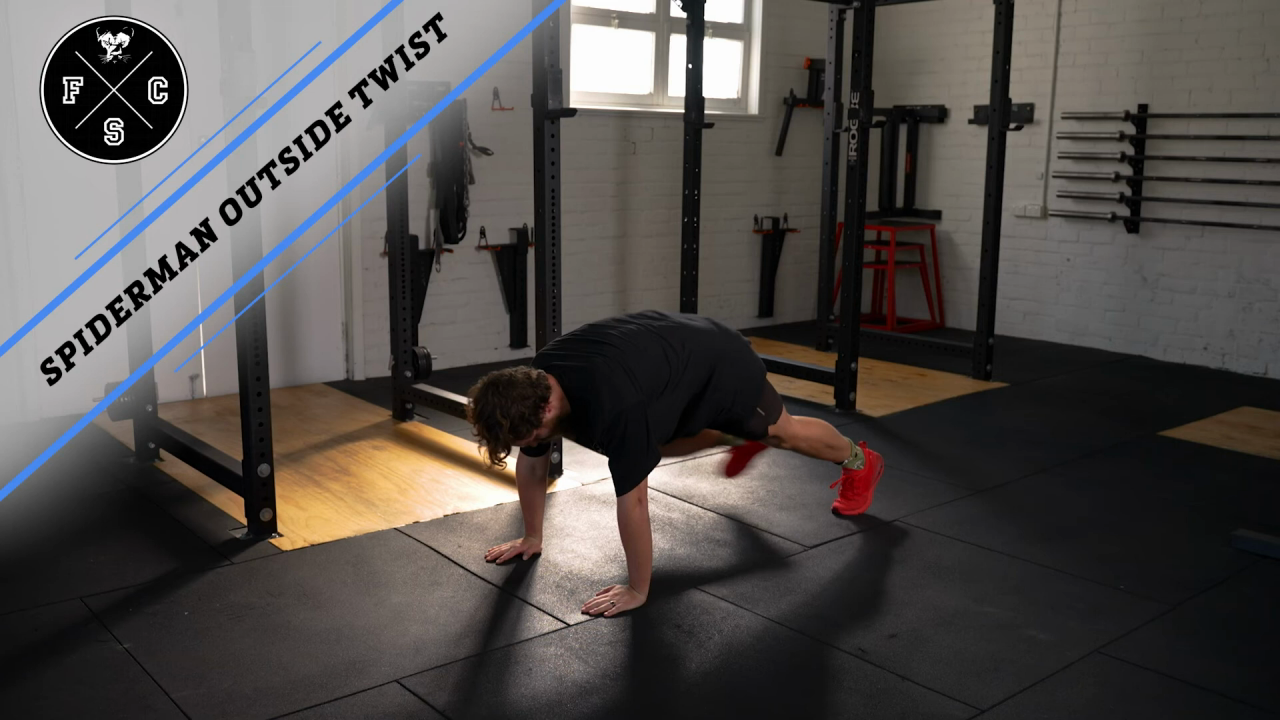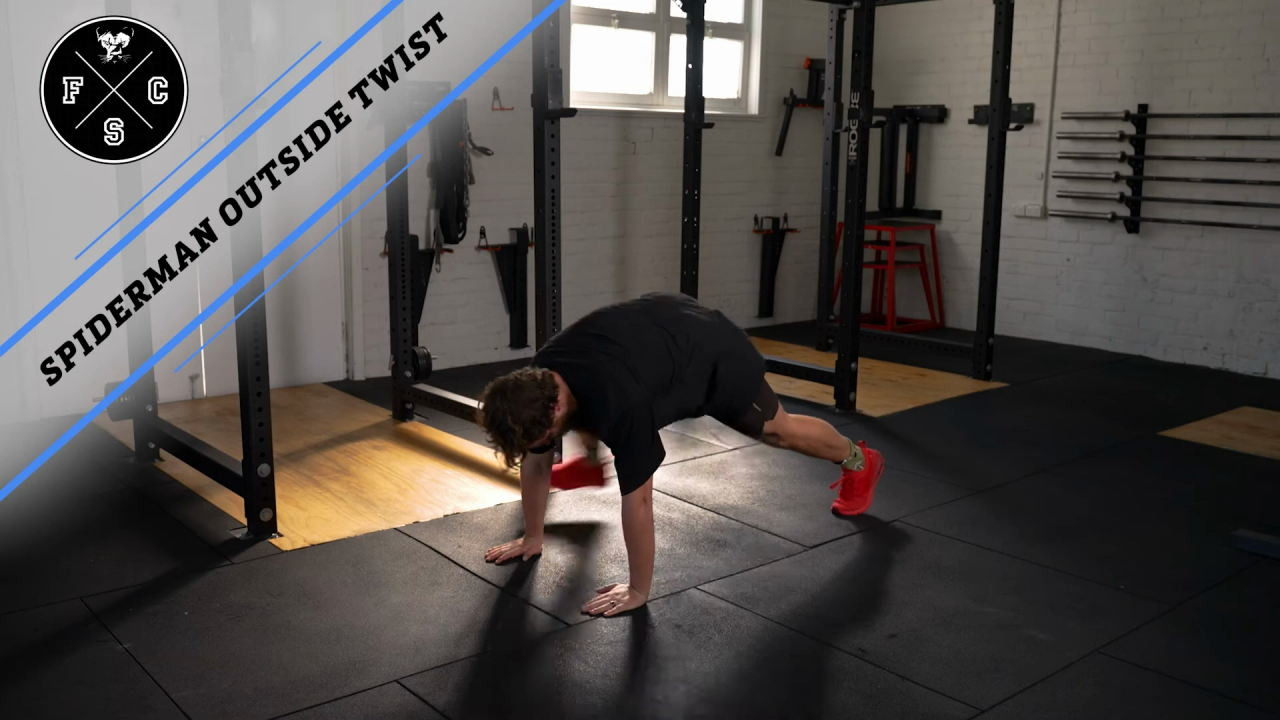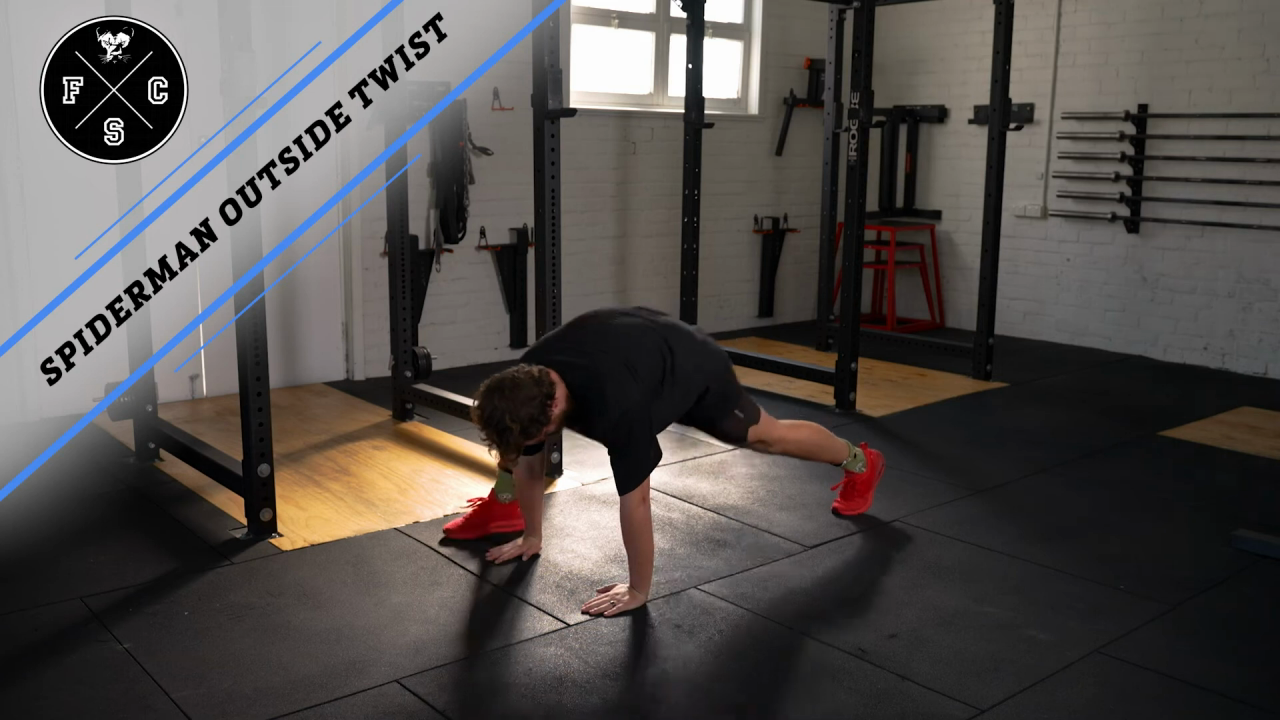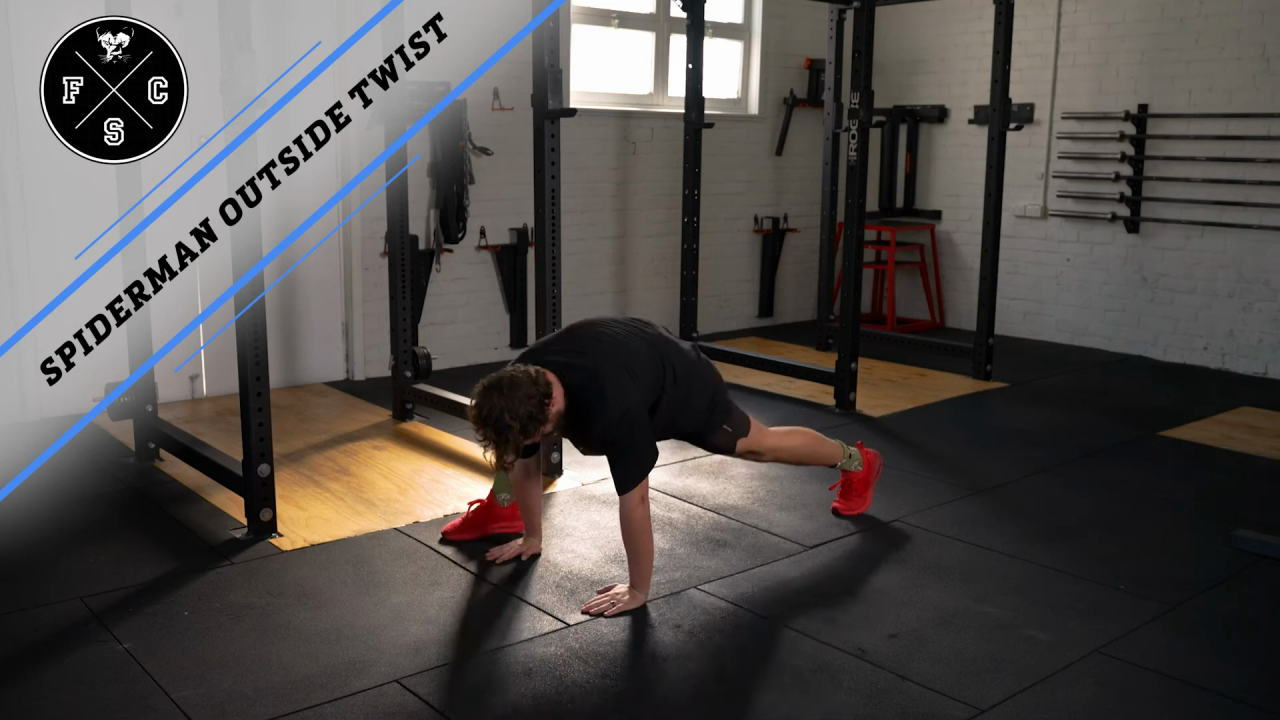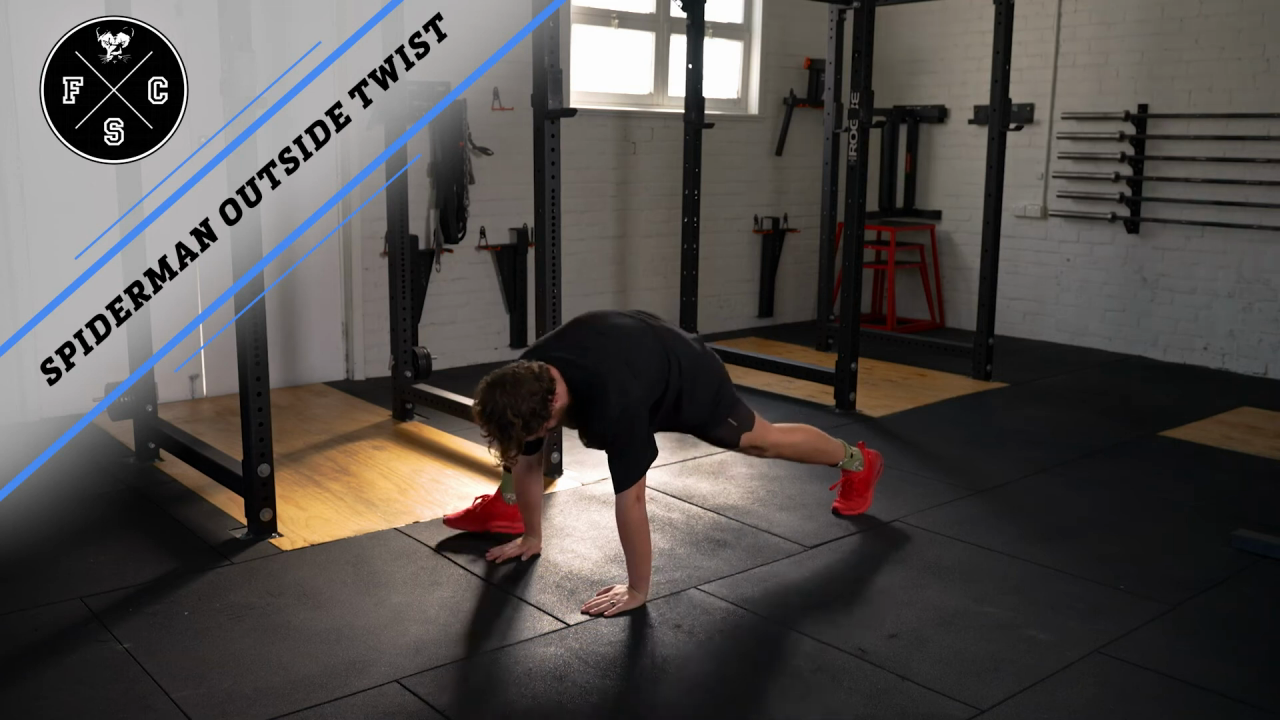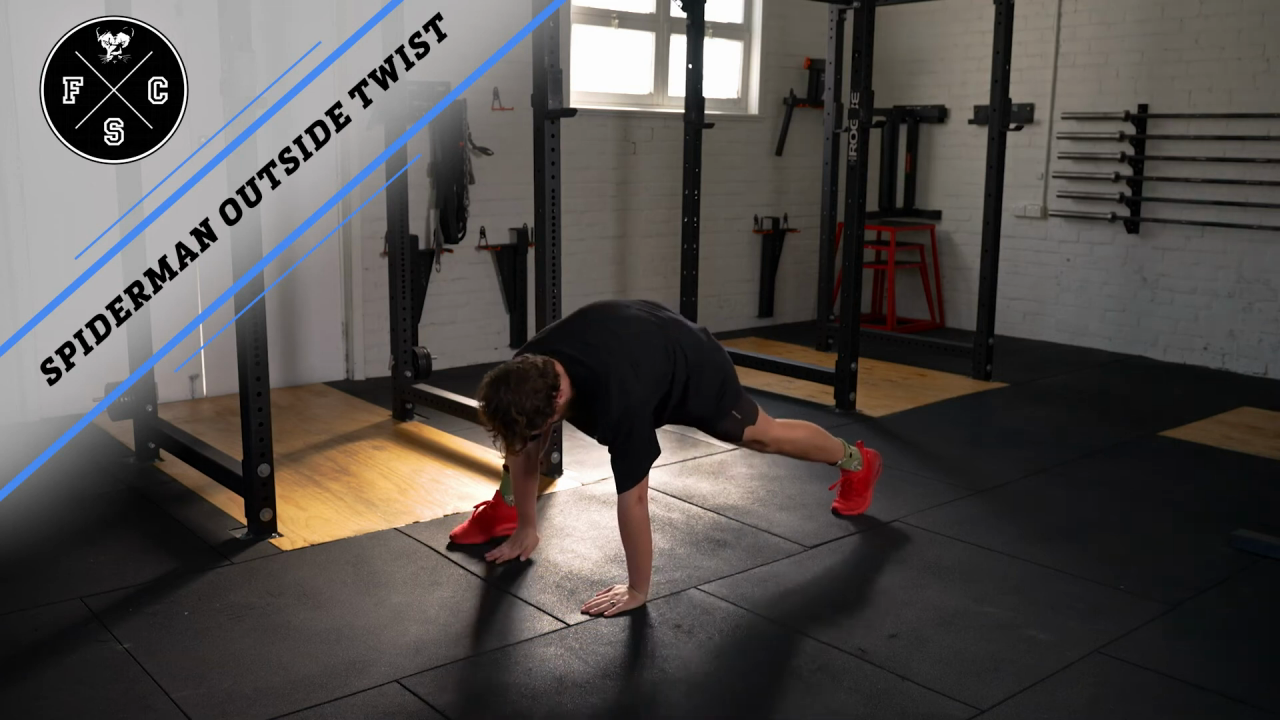
dt=0.2s
person 1, frame 1
left shoulder: (610, 408)
right shoulder: (532, 387)
left elbow: (632, 502)
right elbow: (531, 465)
left wrist: (637, 590)
right wrist: (532, 536)
left hip: (719, 364)
right hip: (665, 345)
left knee: (781, 432)
right knee: (653, 446)
left ankle: (858, 461)
right ankle: (743, 437)
person 1, frame 2
left shoulder: (617, 405)
right shoulder: (537, 386)
left elbow: (636, 500)
right elbow: (533, 459)
left wrist: (638, 590)
right wrist: (532, 535)
left hip: (718, 353)
left knee: (778, 430)
left ankle: (859, 463)
right ankle: (593, 462)
person 1, frame 3
left shoulder: (615, 404)
right shoulder: (525, 386)
left elbow: (635, 501)
right elbow: (527, 459)
left wrist: (637, 590)
right wrist: (532, 535)
left hip: (694, 372)
right hip: (637, 348)
left knee: (764, 435)
left ankle: (859, 462)
right ankle: (504, 506)
person 1, frame 4
left shoulder: (611, 406)
right shoulder: (522, 387)
left elbow: (634, 500)
right elbow: (525, 461)
left wrist: (637, 589)
right wrist: (532, 536)
left hip: (684, 384)
right hip: (632, 355)
left knee: (756, 444)
left ankle: (855, 462)
right ankle: (502, 507)
person 1, frame 5
left shoulder: (612, 402)
right shoulder: (524, 384)
left elbow: (630, 499)
right elbow: (526, 458)
left wrist: (637, 590)
right wrist: (532, 534)
left hip: (691, 377)
right hip: (636, 348)
left knee: (760, 440)
left ankle: (856, 462)
right ankle: (508, 505)
person 1, frame 6
left shoulder: (617, 400)
right shoulder: (527, 375)
left elbow: (632, 498)
right elbow: (524, 448)
left wrist: (637, 590)
right wrist: (525, 527)
left hip: (696, 370)
right hip: (640, 339)
left knee: (762, 435)
left ankle: (856, 462)
right ankle: (507, 509)
